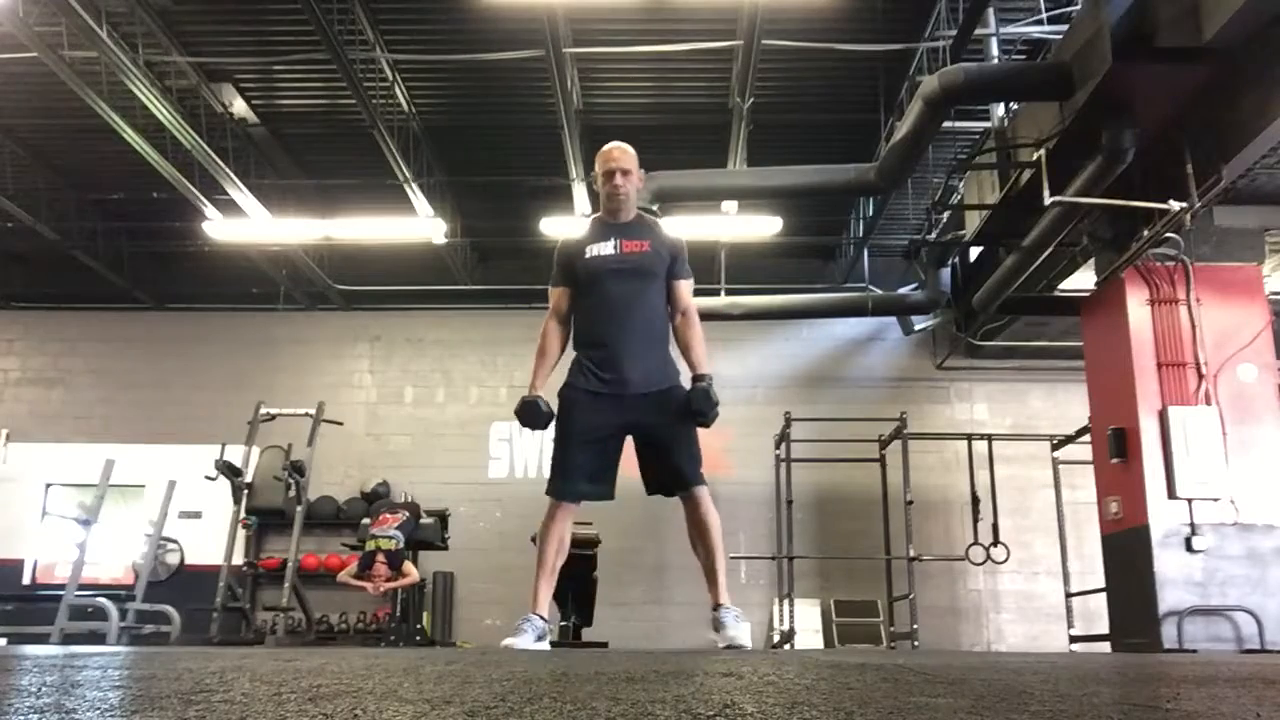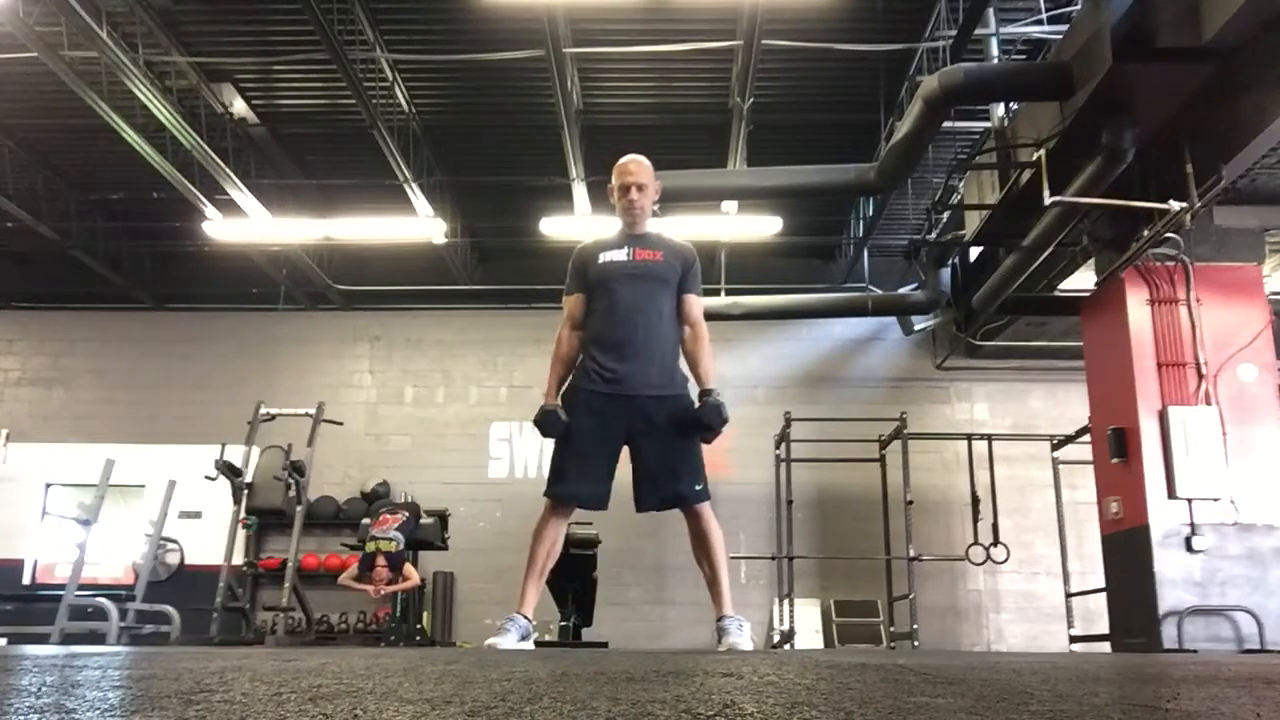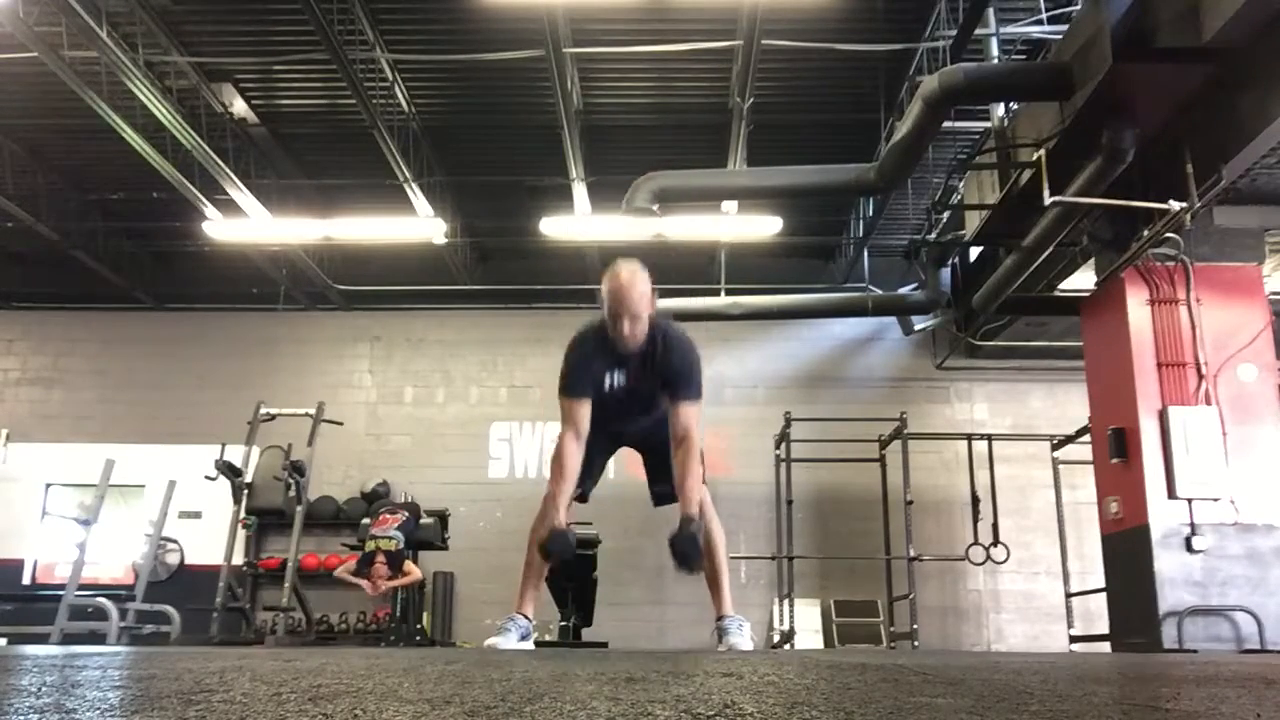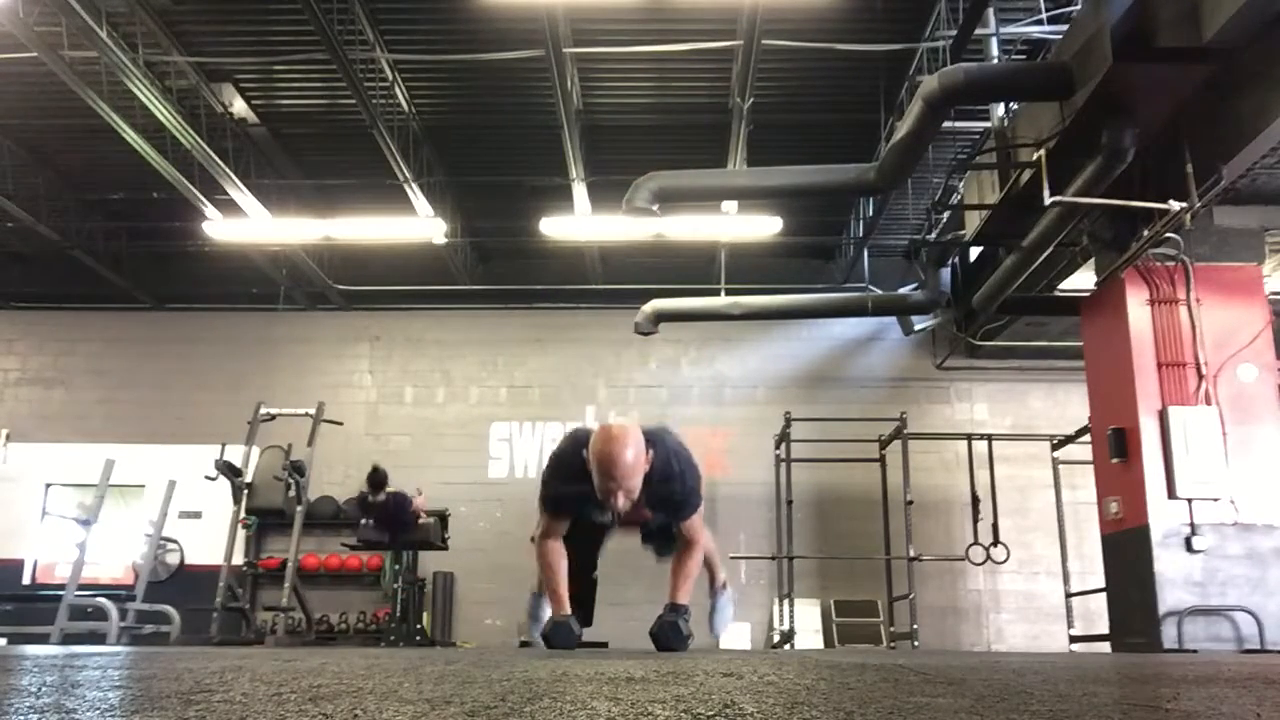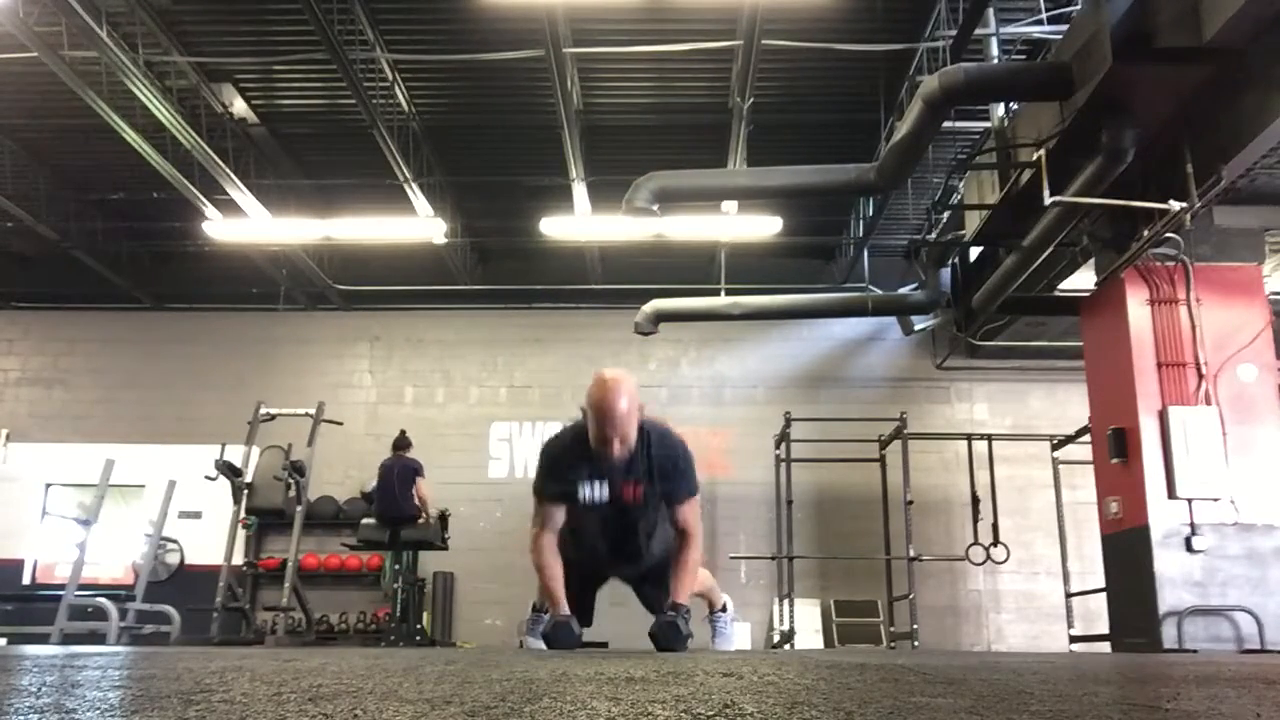
dt=1s
person 1, frame 1
left shoulder: (667, 243)
right shoulder: (573, 249)
left elbow: (684, 313)
right elbow: (557, 320)
left wrist: (703, 377)
right wrist: (536, 386)
left hip: (658, 388)
right hip: (590, 392)
left knee: (695, 490)
right knee: (564, 499)
left ankle: (723, 610)
right ankle: (538, 619)
person 1, frame 2
left shoulder: (680, 255)
right shoulder: (588, 255)
left elbow: (693, 327)
right elbow: (571, 329)
left wrist: (708, 391)
right wrist: (551, 395)
left hip: (664, 396)
right hip: (594, 396)
left knee: (696, 503)
right knee: (560, 502)
left ankle: (728, 619)
right ankle: (521, 620)
person 1, frame 3
left shoulder: (677, 346)
right shoulder: (584, 347)
left elbow: (685, 436)
right elbow: (573, 435)
left wrist: (689, 519)
right wrist: (556, 514)
left hip: (656, 419)
right hip: (598, 418)
left knee: (701, 503)
right knee: (552, 508)
left ankle: (728, 620)
right ankle: (521, 620)
person 1, frame 4
left shoulder: (676, 465)
right shoulder: (566, 463)
left elbow: (693, 539)
right elbow: (550, 537)
left wrist: (677, 608)
right wrist: (562, 615)
left ankle: (719, 583)
right ankle: (542, 593)
person 1, frame 5
left shoulder: (668, 448)
right shoulder: (559, 451)
left elbow: (690, 533)
right elbow: (544, 534)
left wrist: (679, 606)
right wrist: (560, 613)
left hip: (649, 547)
right hip: (583, 548)
left ankle: (719, 605)
right ankle: (542, 608)
